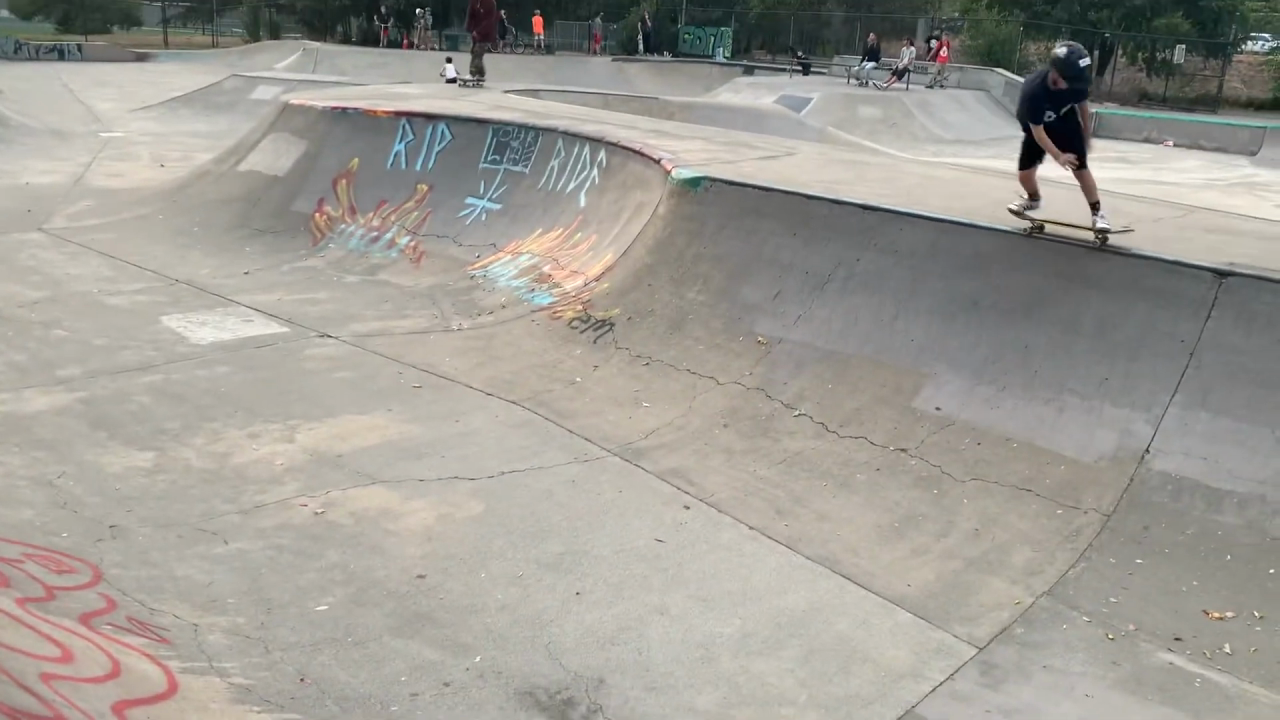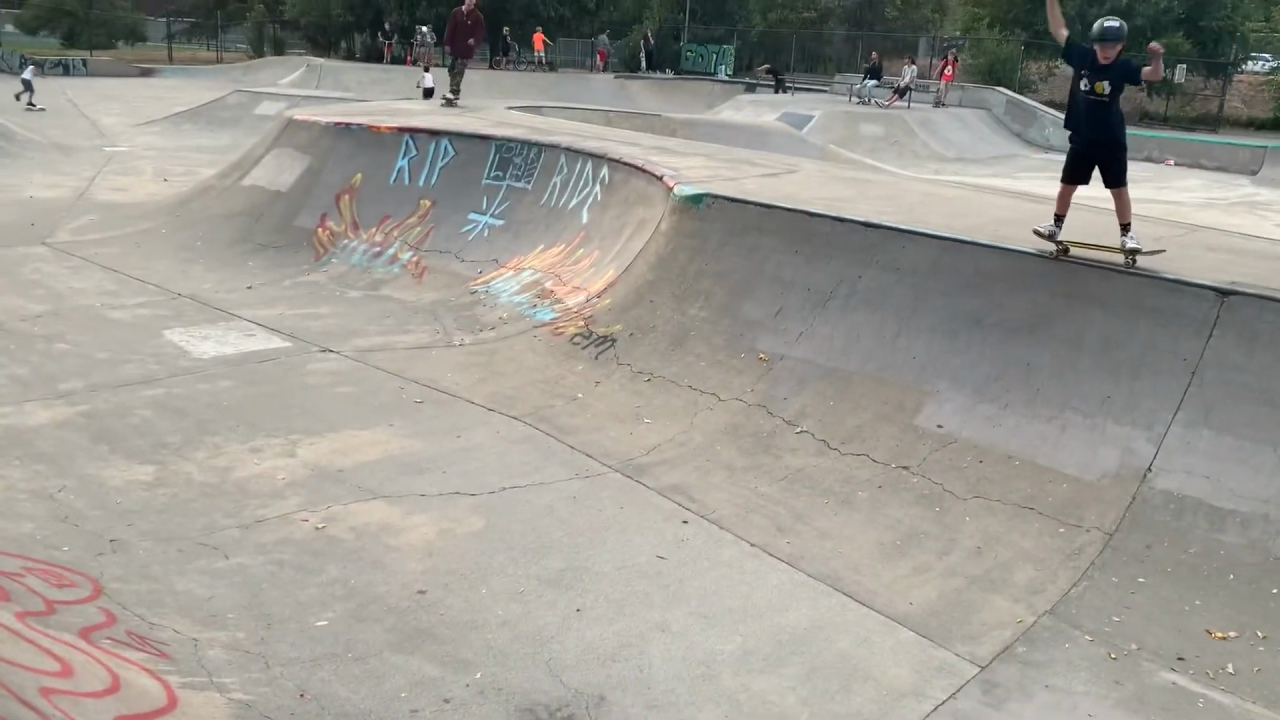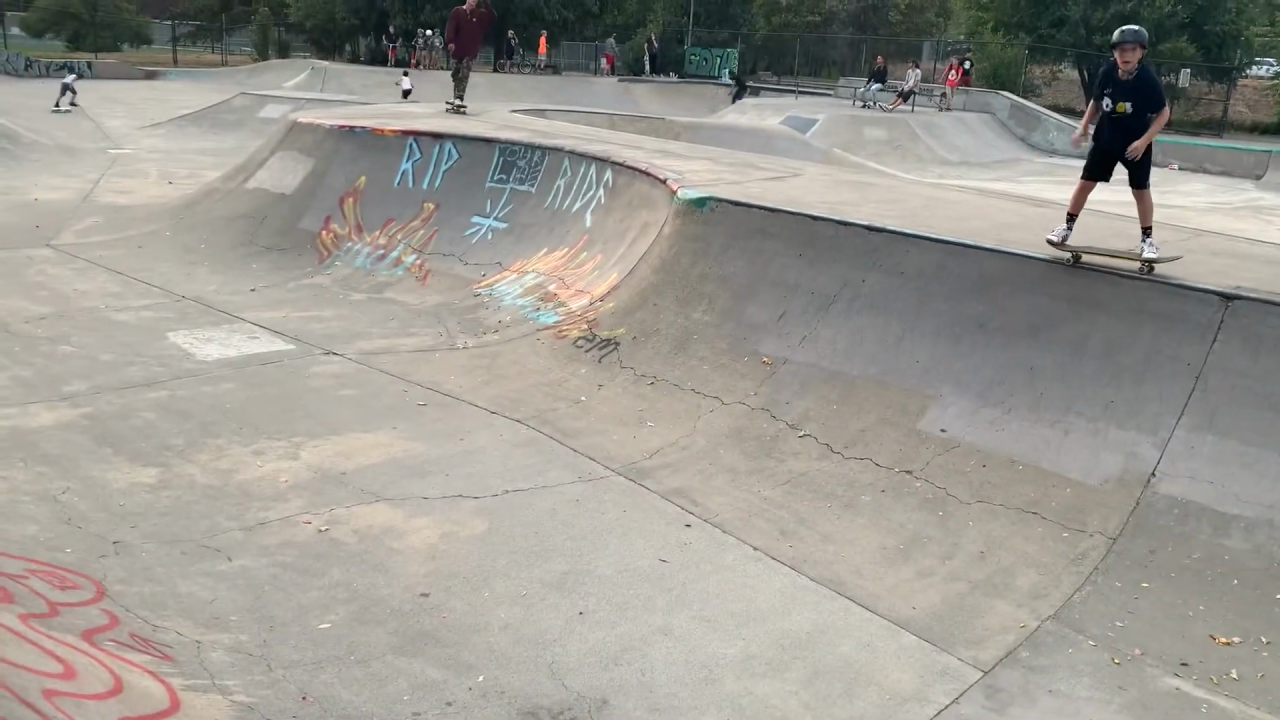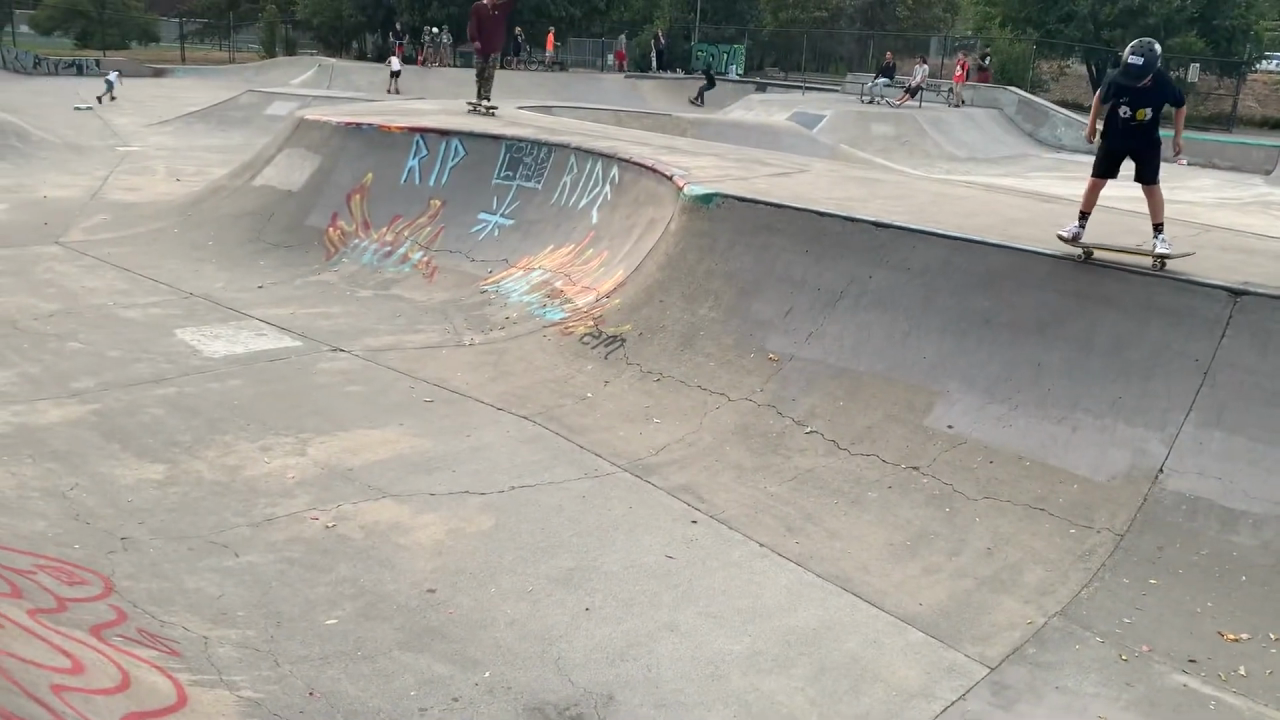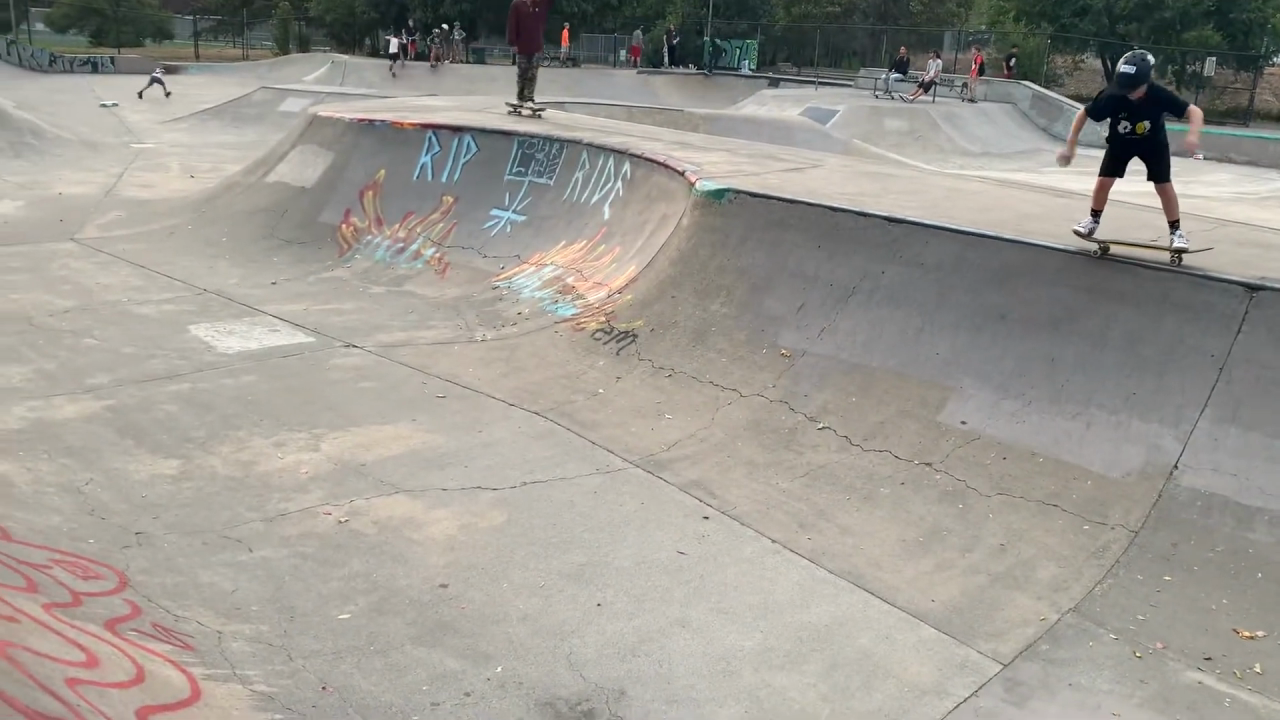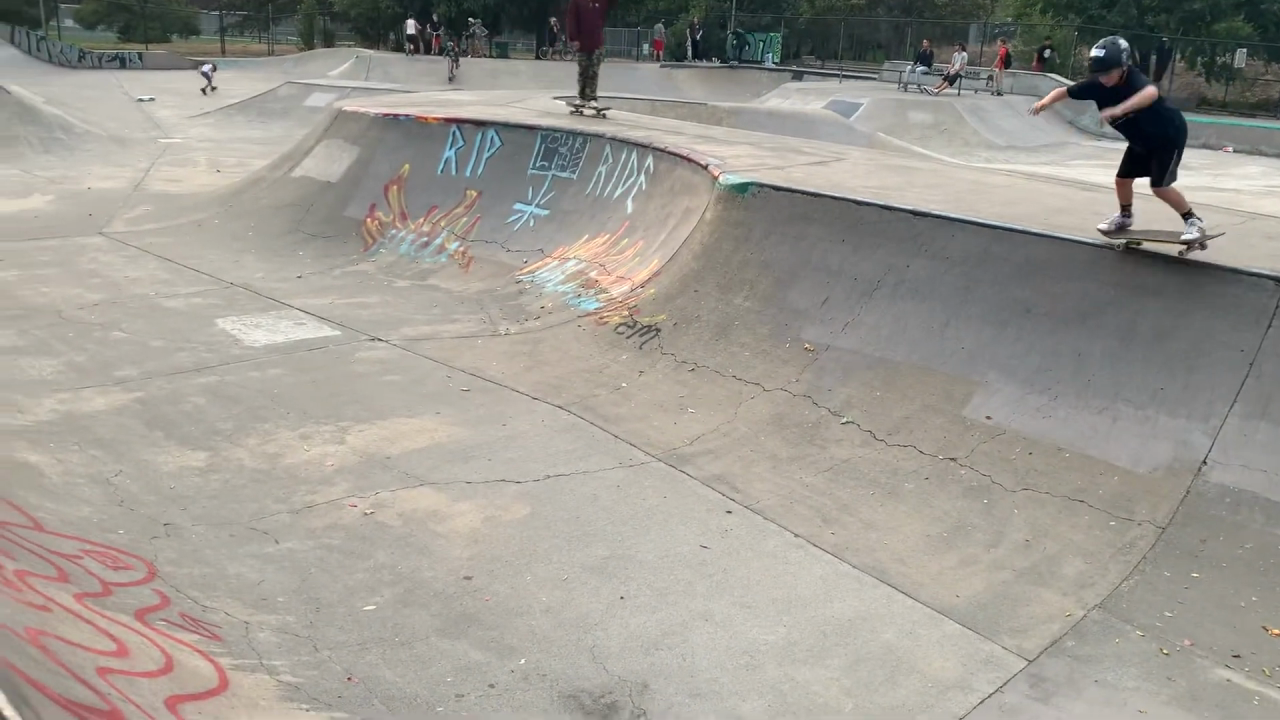
dt=0.4s
person 1, frame 1
left shoulder: (1076, 82)
right shoulder: (1034, 91)
left elbow: (1083, 106)
right elbow: (1037, 130)
left wrist: (1086, 134)
right wrist: (1057, 155)
left hip: (1067, 125)
right hip: (1039, 129)
left knee: (1081, 170)
right knee: (1025, 171)
left ankle: (1097, 213)
right ankle: (1033, 199)
person 1, frame 2
left shoulder: (1124, 67)
right shoulder: (1081, 56)
left elbow: (1155, 75)
right elbow: (1058, 30)
left wrist: (1157, 58)
left hip: (1112, 140)
right hip: (1081, 139)
left knee: (1118, 189)
right knee: (1067, 186)
left ankle: (1126, 234)
right ankle: (1056, 226)
person 1, frame 3
left shoulder: (1149, 81)
right shoulder: (1106, 74)
left elbow: (1163, 113)
left wrist: (1144, 141)
right wrist: (1083, 126)
left hip: (1136, 144)
right hip: (1105, 141)
left knee: (1141, 190)
right knee: (1085, 184)
left ankle: (1147, 239)
right ankle: (1067, 227)
person 1, frame 4
left shoulder: (1164, 84)
right shoulder: (1115, 79)
left elbow: (1181, 106)
right elbow: (1100, 98)
left wrist: (1178, 136)
right wrist: (1091, 124)
left hip: (1147, 141)
right hip: (1113, 137)
left knee: (1151, 186)
right knee: (1096, 181)
left ankle: (1159, 235)
right ankle: (1080, 225)
person 1, frame 5
left shoulder: (1159, 95)
right shoulder: (1112, 97)
left elbow: (1194, 111)
right elbow: (1083, 113)
left wrist: (1193, 135)
right wrist: (1070, 146)
left hip: (1153, 142)
right hip: (1119, 142)
left knee: (1163, 186)
right knee: (1104, 181)
left ankle: (1175, 232)
right ankle: (1093, 220)
person 1, frame 6
left shoulder: (1135, 82)
right shoulder: (1097, 84)
left elbow: (1152, 93)
right elbow: (1064, 92)
left wrist: (1119, 109)
right wrist: (1045, 102)
left hip: (1169, 134)
right hip: (1143, 138)
left knee: (1159, 187)
right knee: (1122, 180)
left ankle: (1192, 220)
right ankle: (1124, 216)
